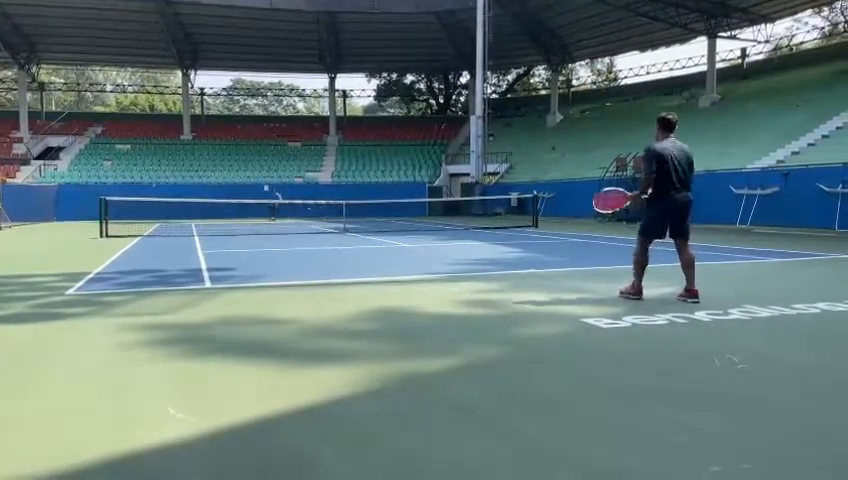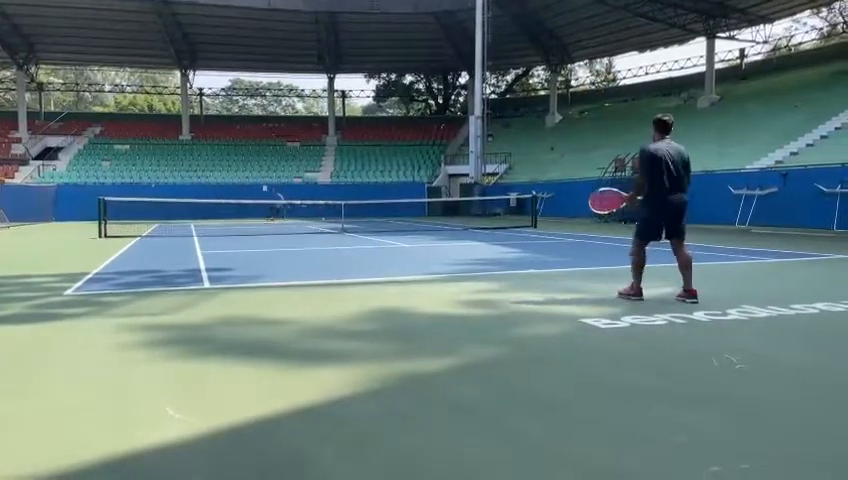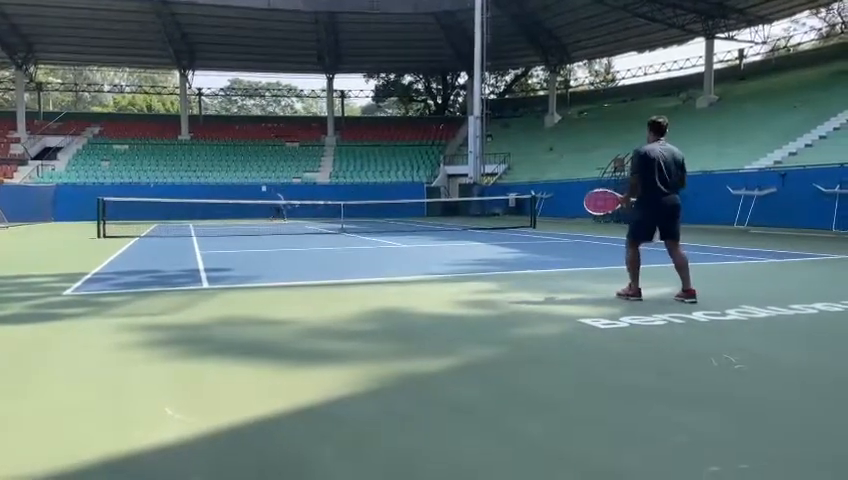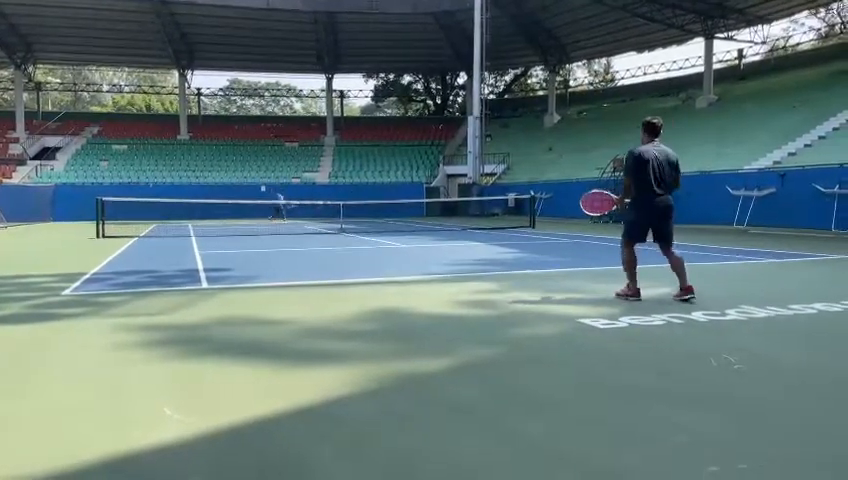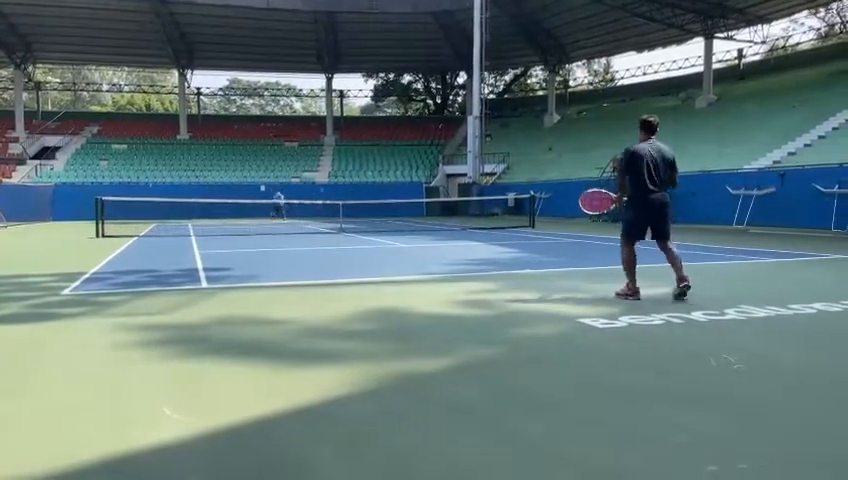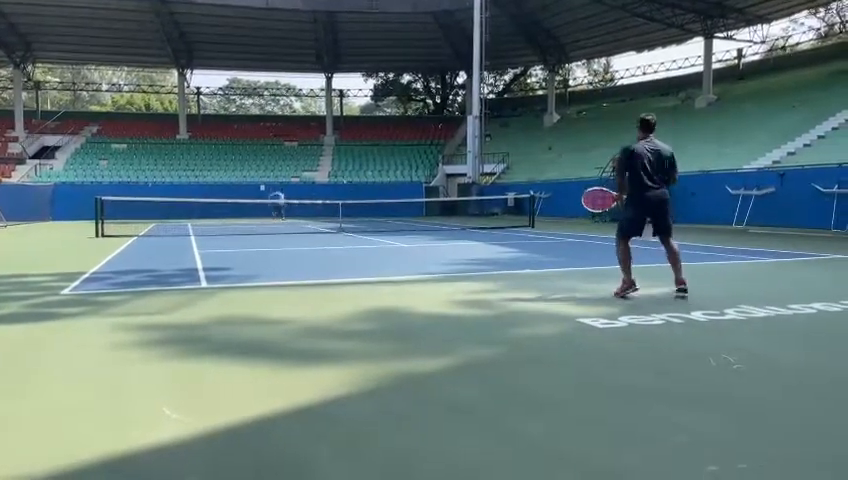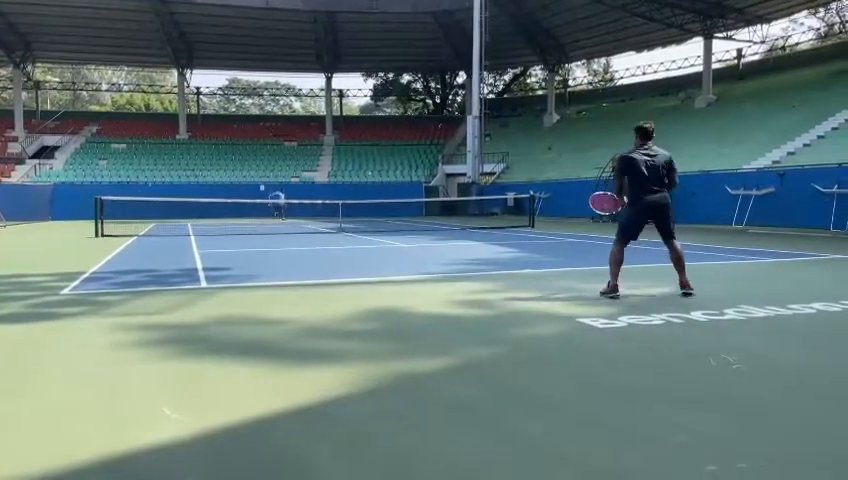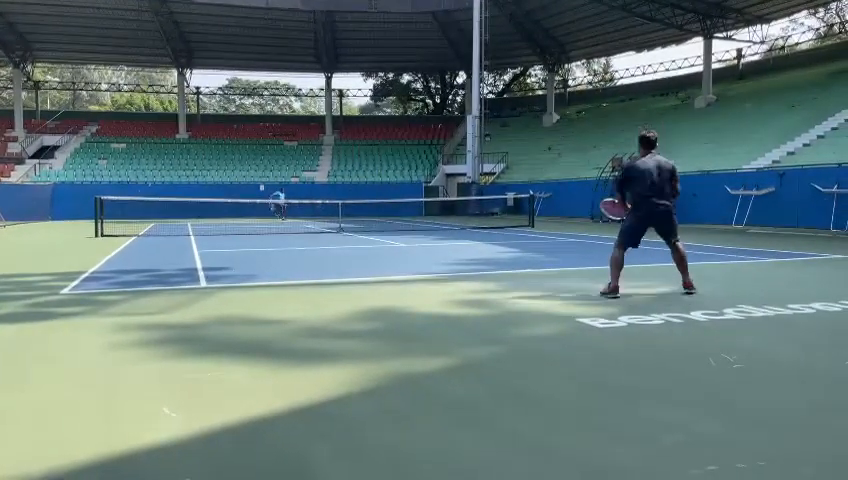
dt=0.1s
person 1, frame 1
left shoulder: (654, 149)
right shoulder: (685, 149)
left elbow: (648, 179)
right elbow: (689, 178)
left wrist: (639, 195)
left hip: (660, 202)
right hip: (683, 201)
left knee: (643, 243)
right knee: (683, 245)
left ankle: (636, 287)
right ankle: (691, 290)
person 1, frame 2
left shoulder: (648, 150)
right shoulder: (682, 151)
left elbow: (642, 180)
right elbow: (687, 180)
left wrist: (634, 196)
left hip: (655, 203)
right hip: (678, 202)
left knee: (639, 244)
right knee: (679, 246)
left ankle: (636, 288)
right ankle: (689, 290)
person 1, frame 3
left shoulder: (642, 152)
right shoulder: (677, 153)
left elbow: (634, 182)
right elbow: (682, 183)
left wrist: (628, 197)
left hip: (648, 205)
right hip: (671, 204)
left knee: (632, 244)
right knee: (674, 247)
left ankle: (634, 289)
right ankle: (688, 290)
person 1, frame 4
left shoulder: (636, 153)
right shoulder: (671, 154)
left elbow: (628, 183)
right elbow: (676, 184)
left wrist: (623, 199)
left hip: (641, 205)
right hip: (665, 204)
left knee: (627, 245)
right knee: (667, 248)
left ankle: (632, 289)
right ankle: (685, 288)
person 1, frame 5
left shoulder: (631, 152)
right shoulder: (668, 152)
left elbow: (621, 179)
right elbow: (673, 182)
left wrist: (621, 196)
left hip: (638, 202)
right hip: (661, 202)
left knee: (628, 244)
right knee: (665, 244)
left ankle: (632, 287)
right ankle: (682, 278)
person 1, frame 6
left shoulder: (629, 150)
right shoulder: (667, 150)
left elbow: (620, 177)
right elbow: (673, 178)
left wrist: (622, 193)
left hip: (637, 200)
right hip: (661, 198)
left knee: (622, 239)
right knee: (667, 240)
left ankle: (627, 282)
right ankle: (680, 280)
person 1, frame 7
left shoulder: (627, 157)
right shoulder: (665, 156)
left elbow: (618, 184)
right elbow: (674, 182)
left wrist: (622, 198)
left hip: (638, 204)
right hip: (661, 202)
left knee: (619, 243)
right knee: (672, 243)
left ankle: (613, 284)
right ankle: (684, 282)
person 1, frame 8
left shoulder: (630, 167)
right shoulder: (668, 164)
left elbow: (620, 195)
right elbow: (676, 191)
left wrist: (628, 206)
left hip: (640, 211)
right hip: (665, 210)
left knee: (619, 247)
right knee: (675, 244)
left ankle: (613, 286)
right ankle: (687, 282)
